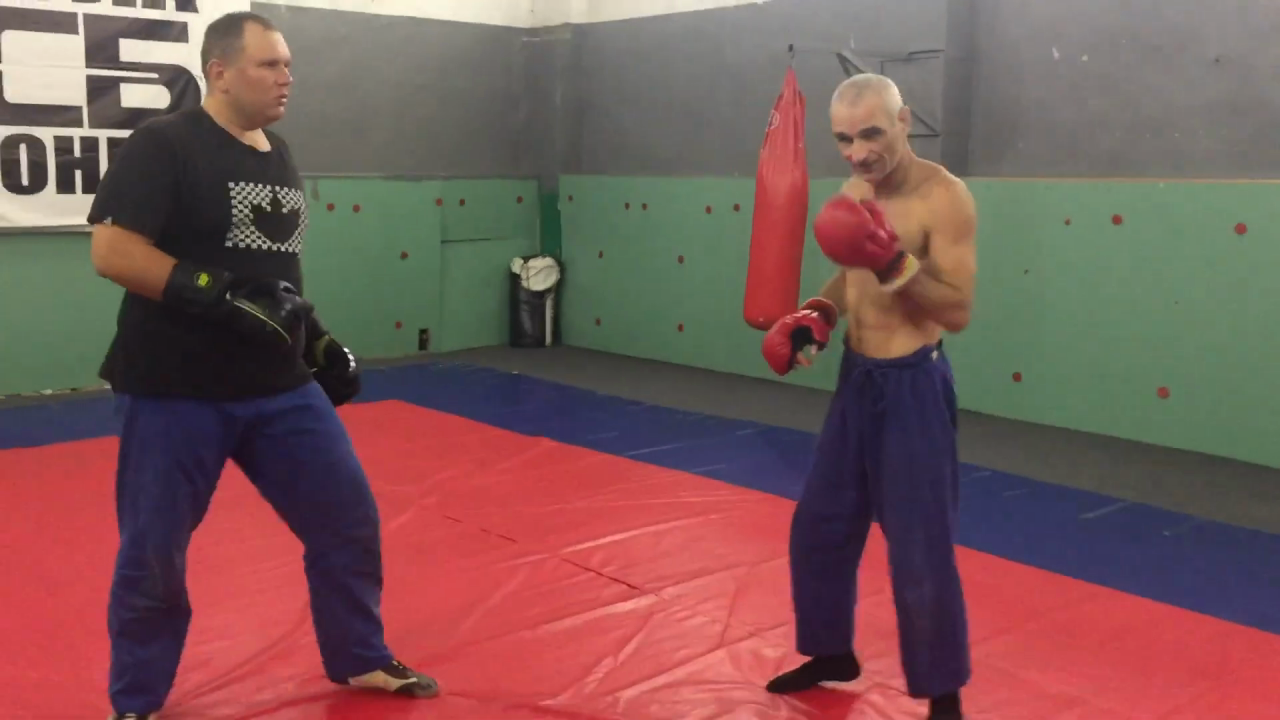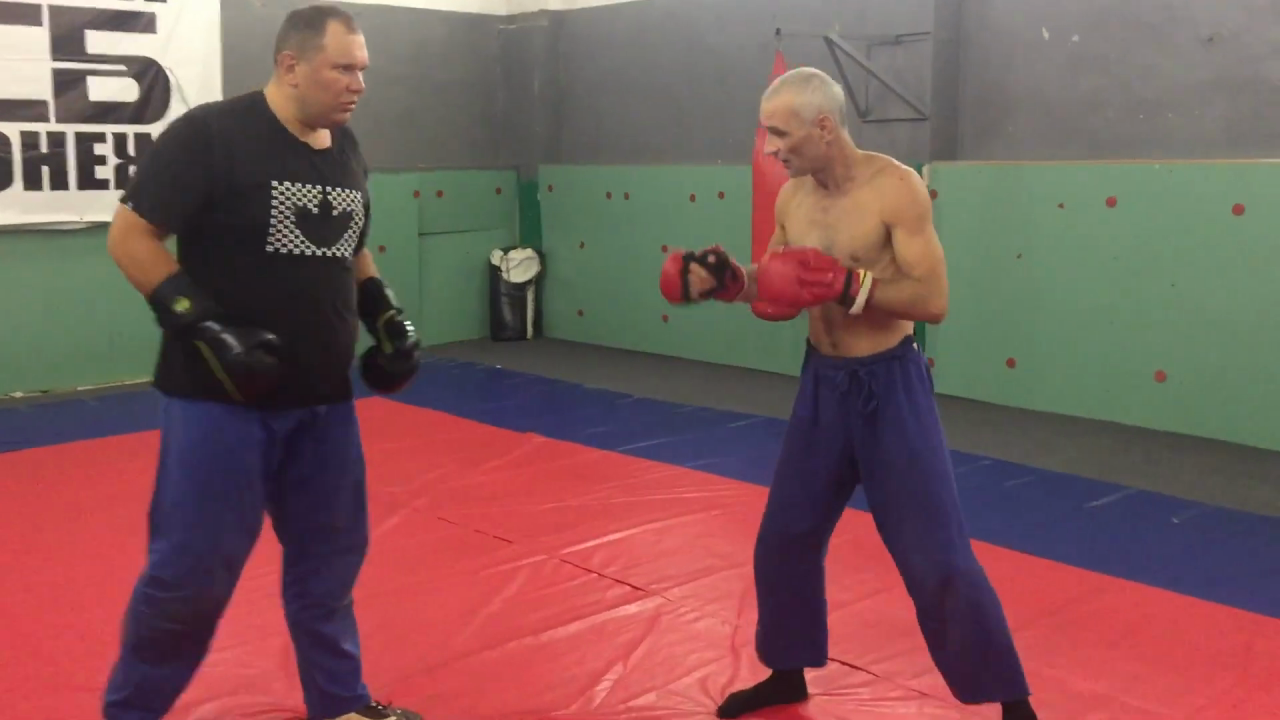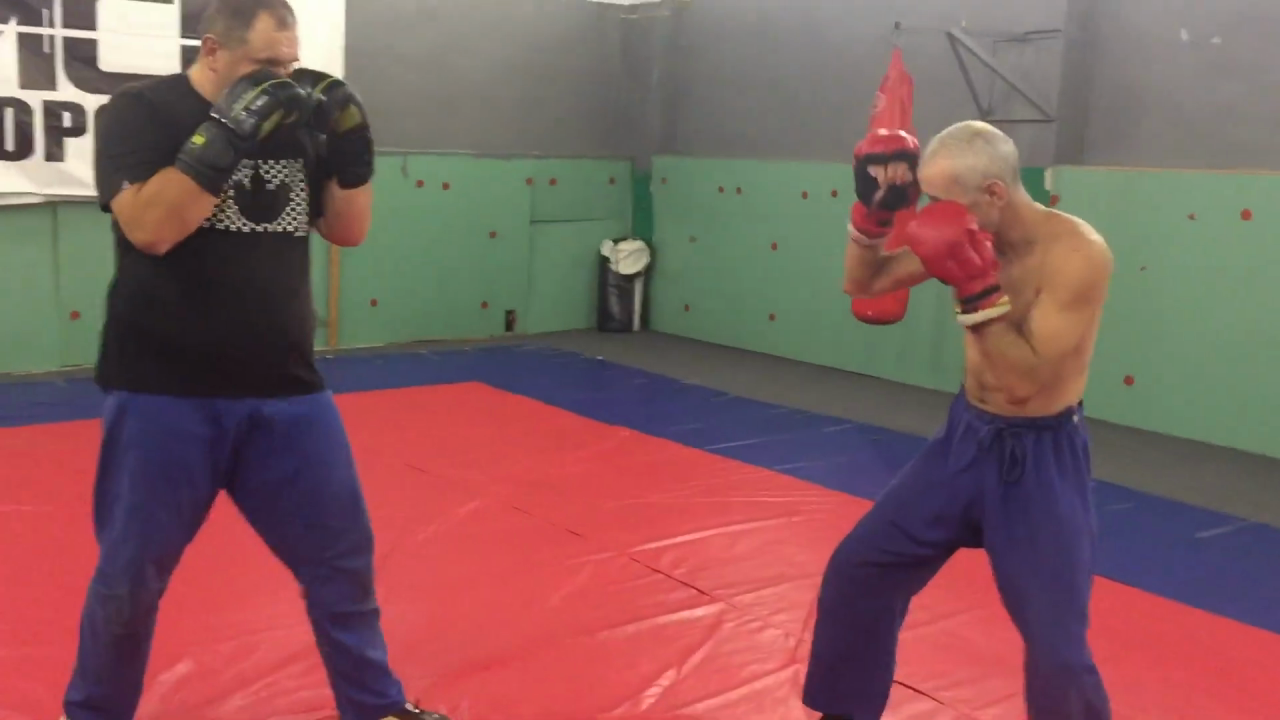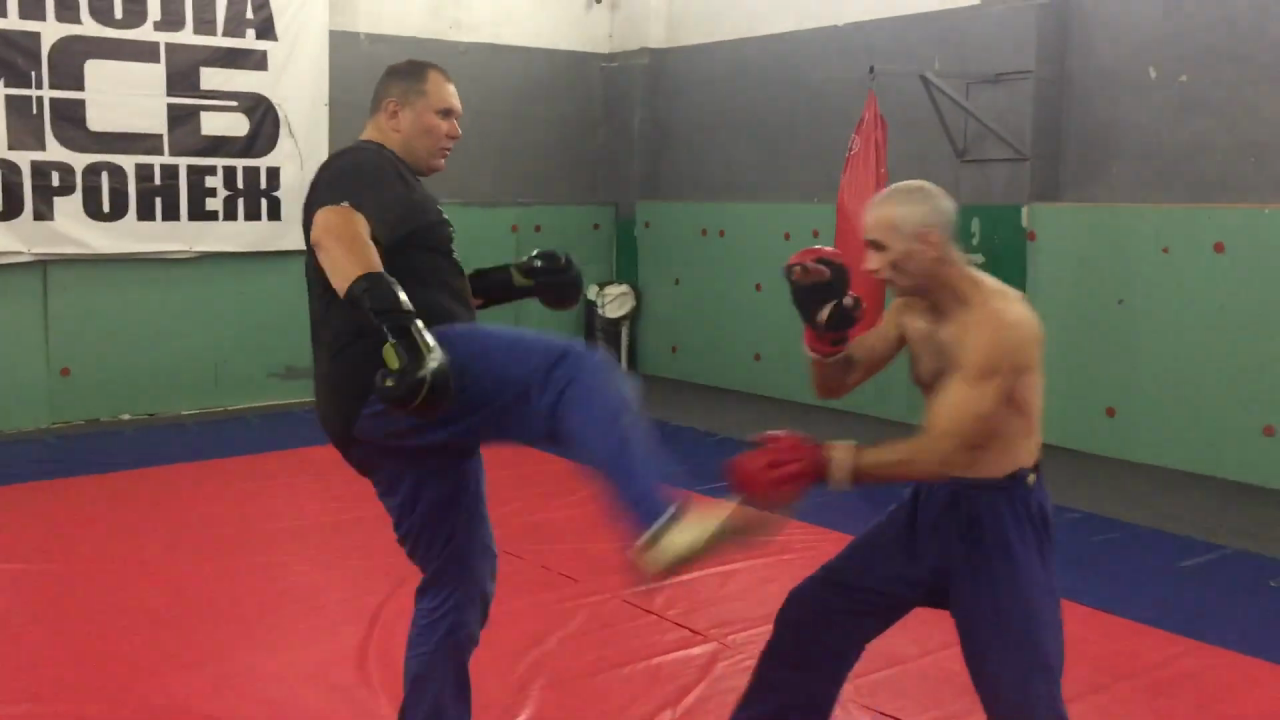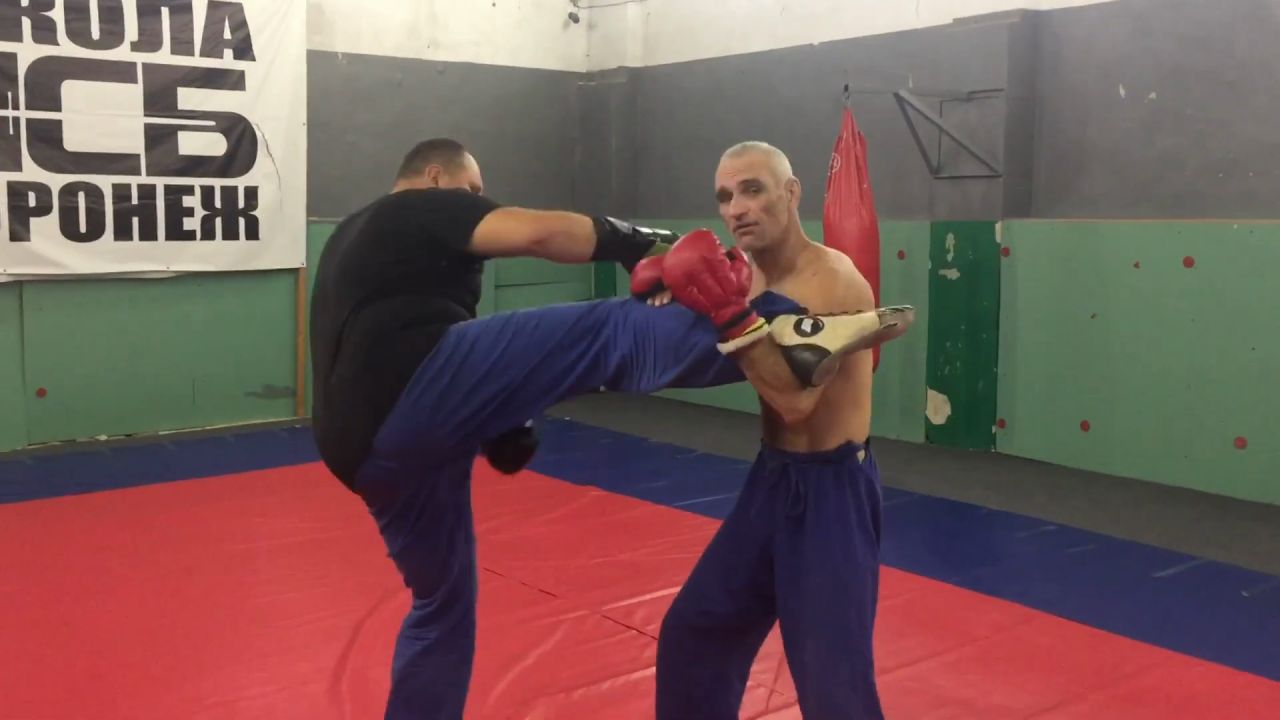
dt=1s
person 1, frame 1
left shoulder: (277, 155)
right shoulder: (162, 144)
right elbow: (112, 252)
left wrist: (316, 337)
right wrist: (221, 298)
left hip: (278, 385)
right hip: (174, 390)
left knee: (347, 516)
right knee: (154, 552)
left ankle: (362, 659)
person 1, frame 2
left shoulder: (347, 151)
right shoulder: (212, 134)
right elbow: (130, 236)
left wrist: (386, 317)
right wrist: (203, 327)
left hip: (322, 397)
right hip: (220, 395)
left knee: (330, 552)
right knee: (193, 563)
person 1, frame 3
left shoulder: (294, 121)
right shoulder: (139, 114)
left elbow: (350, 229)
right elbow: (148, 227)
left wrist: (349, 140)
right wrist: (227, 133)
left hip: (286, 387)
right hip: (166, 390)
left knee: (339, 548)
right knee: (134, 567)
person 1, frame 4
left shoulder: (385, 183)
right shoulder: (363, 167)
left elbow: (435, 294)
right elbow: (336, 235)
left wrist: (516, 279)
right wrist: (400, 327)
left hip: (391, 410)
right hip: (394, 382)
left knee: (461, 582)
right knee: (578, 375)
right ankle: (659, 524)
person 1, frame 5
left shoulder: (355, 238)
right shoulder: (423, 209)
right elbow: (534, 230)
left wrist: (488, 425)
right wrist: (634, 240)
left hip: (369, 440)
right hip: (419, 385)
left knee: (443, 604)
right knee: (611, 333)
person 2, frame 1
left shoulder: (944, 198)
right shoulder: (851, 193)
left elbow: (956, 310)
left wrist: (892, 261)
right wrist: (817, 316)
left hip: (913, 388)
right hip: (856, 380)
left knee: (920, 552)
right knee: (821, 522)
right ankle: (833, 653)
person 2, frame 2
left shoulder: (896, 187)
right shoulder: (793, 194)
left elbow: (933, 301)
right elbow: (781, 287)
left wrist: (846, 285)
right wrist: (728, 281)
left hip: (891, 387)
right hip: (823, 382)
left knee: (936, 559)
right knee: (784, 537)
person 2, frame 3
left shoulder: (1078, 253)
right shoulder: (967, 237)
left elbow: (1027, 384)
right elbow: (863, 281)
left wrist: (977, 289)
left hip: (1040, 456)
right hip: (966, 436)
left knee: (1056, 645)
right knee: (858, 569)
person 2, frame 4
left shoulder: (1000, 324)
right shoulder: (912, 308)
left elbow: (935, 456)
right elbow: (832, 382)
left wrist: (826, 463)
right wrist: (825, 323)
left hip: (1001, 515)
right hip: (933, 506)
right knee: (815, 617)
person 2, frame 5
left shoulder: (833, 281)
right shoulder: (747, 277)
left elbow: (795, 400)
left wrist: (733, 313)
right wrist: (675, 306)
left hip: (831, 489)
right hip: (772, 479)
right knee: (694, 630)
